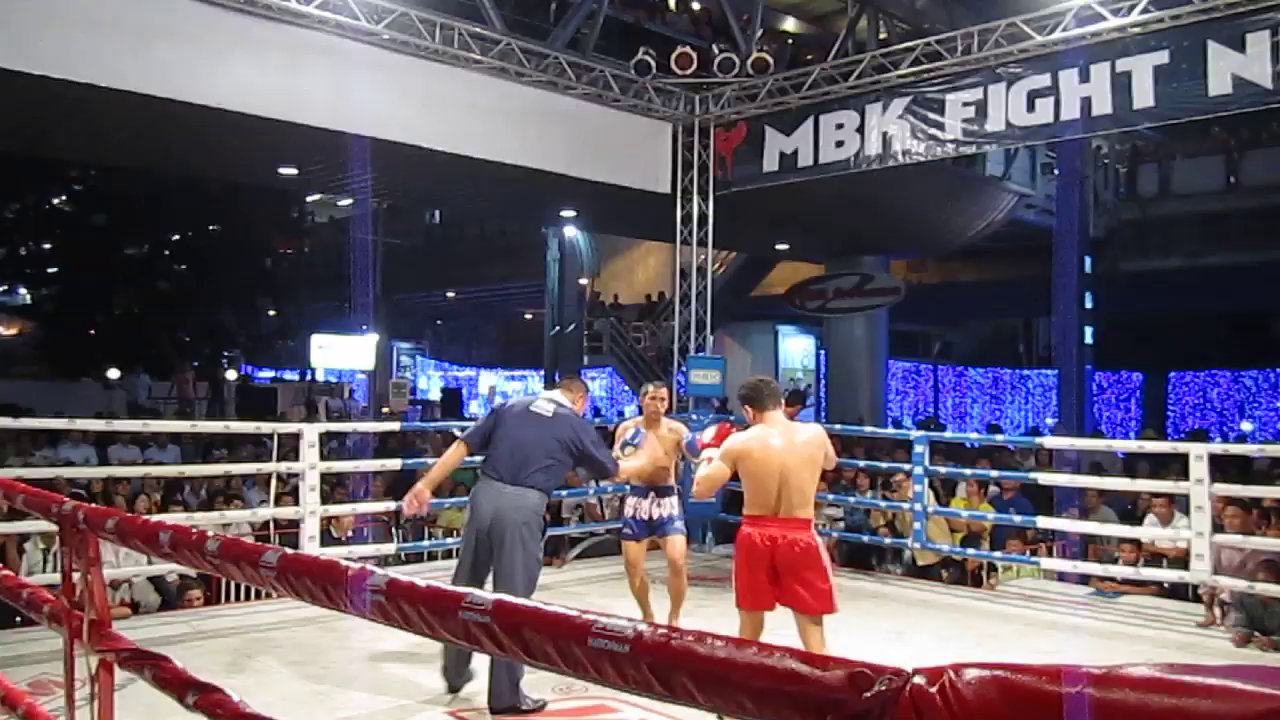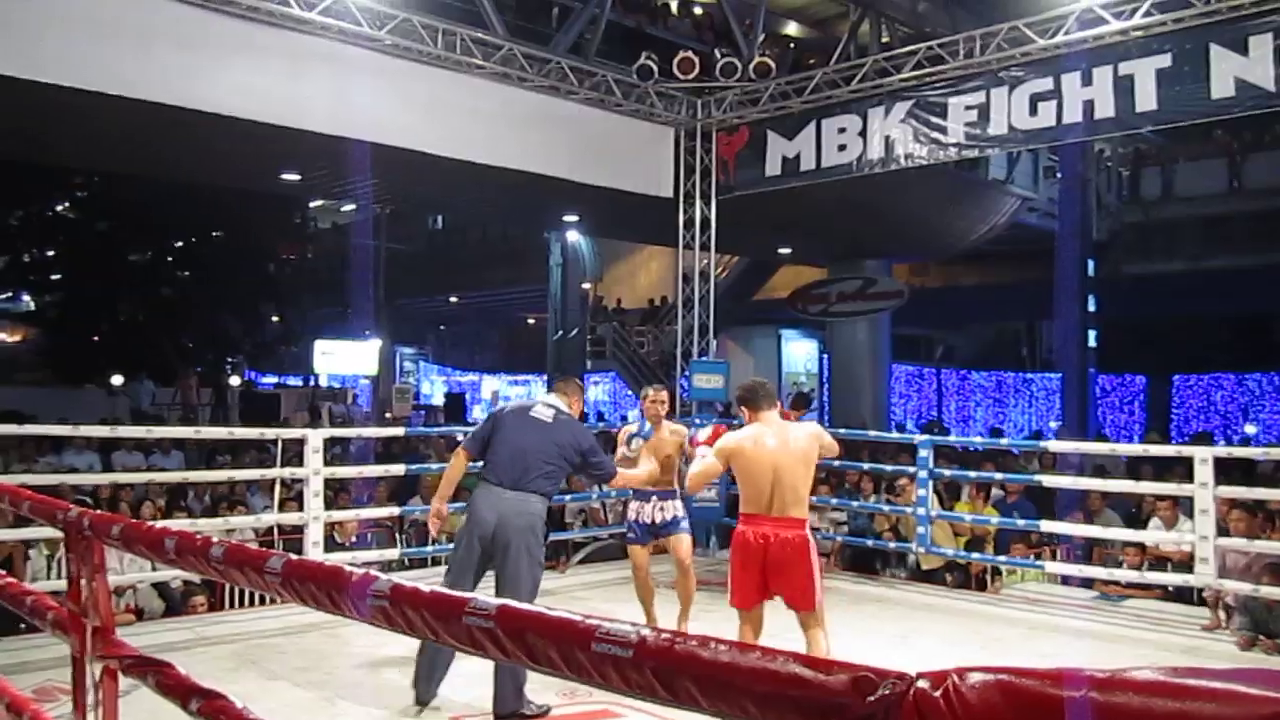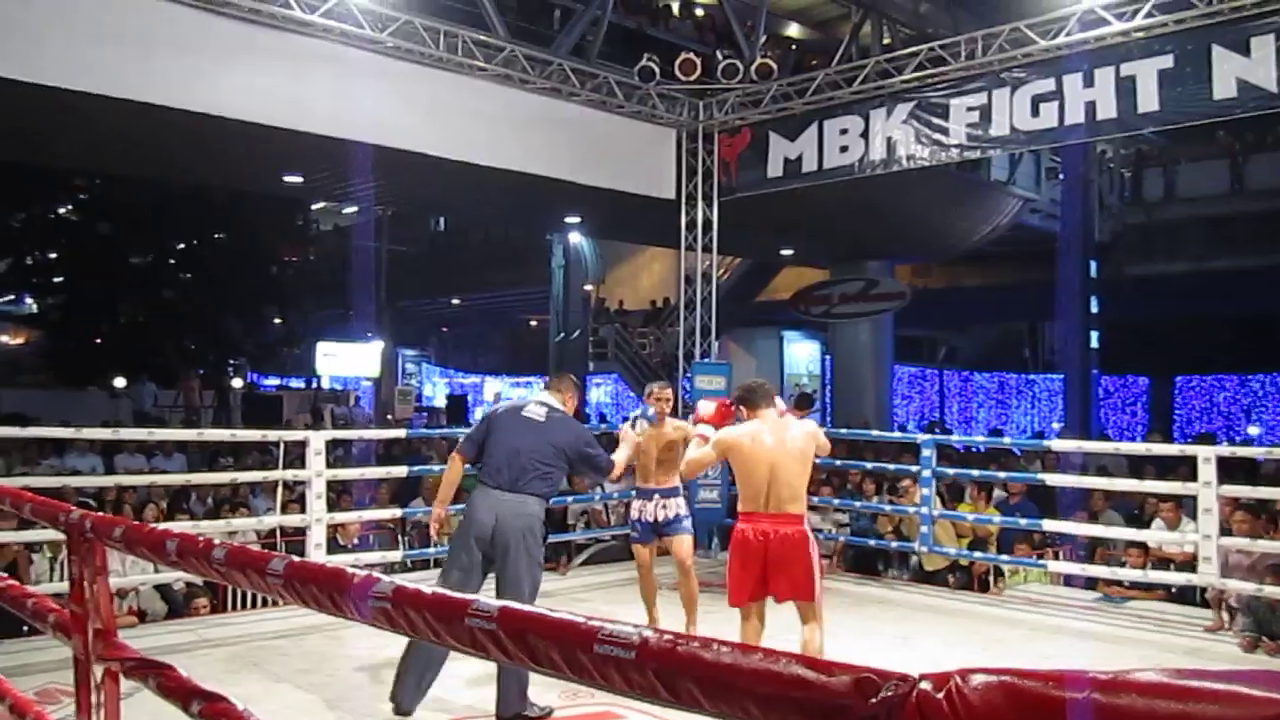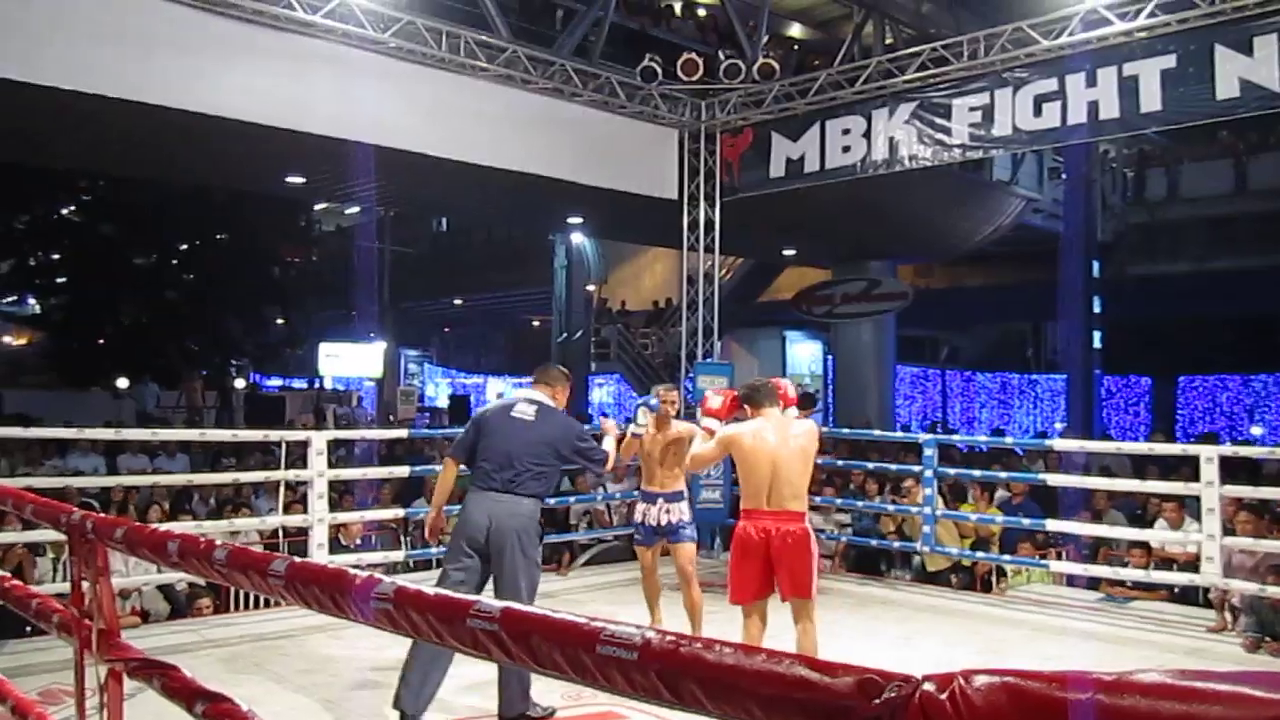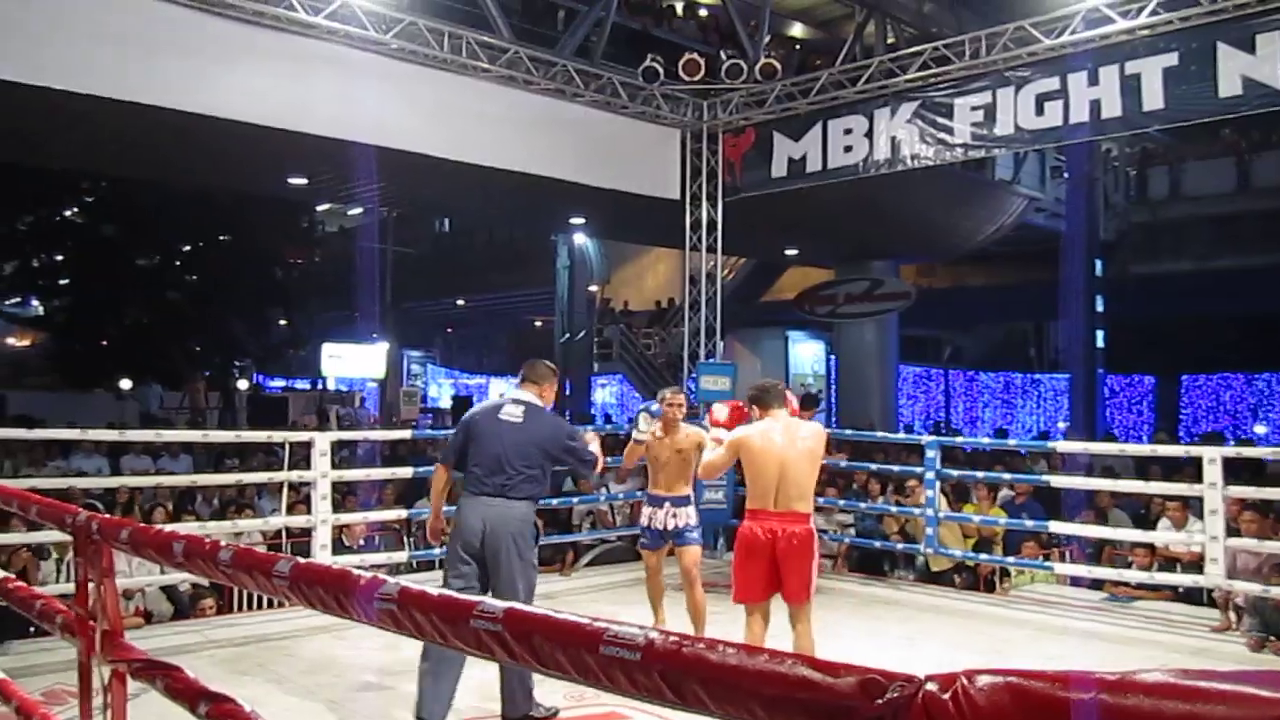
dt=0.1s
person 1, frame 1
left shoulder: (511, 408)
right shoulder: (578, 427)
left elbow: (461, 447)
right elbow: (614, 470)
left wrist: (426, 485)
right wrist: (643, 461)
left hip: (485, 498)
right hip: (523, 509)
left knee: (465, 588)
left ankle: (455, 674)
right ankle: (505, 696)
person 1, frame 2
left shoulder: (507, 412)
right shoulder: (575, 433)
left elbow: (463, 454)
right elbow: (613, 477)
left wrist: (440, 500)
right wrist: (647, 471)
left hip: (484, 502)
right hip: (524, 513)
left knee: (454, 595)
left ankle: (425, 686)
person 1, frame 3
left shoulder: (501, 412)
right shoulder: (573, 432)
left elbow: (459, 457)
right elbow: (610, 470)
left wrist: (441, 504)
right wrist: (628, 445)
left hip: (481, 506)
right hip: (523, 516)
person 1, frame 4
left shoulder: (490, 412)
right shoulder: (564, 427)
left elbow: (452, 461)
right elbow: (605, 462)
left wrist: (436, 509)
right wrist: (611, 434)
left hip: (476, 508)
right hip: (518, 517)
person 1, frame 5
left shoulder: (477, 414)
right shoulder: (553, 427)
left elbow: (444, 468)
right elbow: (594, 465)
left wrist: (435, 514)
right wrist: (592, 441)
left hip: (469, 514)
right hip: (513, 520)
person 2, frame 1
left shoulder: (739, 443)
right shoulder: (815, 435)
left elbow: (701, 490)
right elbow: (830, 463)
left wrist: (708, 454)
left hip: (756, 536)
right hip: (799, 537)
left knee: (751, 627)
right knee: (812, 631)
person 2, frame 2
left shoulder: (733, 441)
right shoulder: (810, 432)
left elbow: (692, 484)
right elbow: (834, 450)
left wrist: (703, 451)
left hip: (750, 535)
right hip: (793, 536)
left knee: (749, 627)
right knee: (814, 626)
person 2, frame 3
left shoulder: (732, 436)
right shoulder: (807, 430)
left elbow: (688, 469)
right elbow: (825, 449)
left wrist: (701, 430)
left hip: (749, 531)
right hip: (792, 532)
left knee: (751, 621)
right knee: (811, 619)
person 2, frame 4
left shoulder: (736, 433)
right shoulder: (808, 429)
left elbow: (693, 463)
left wrist: (709, 422)
right wrist: (791, 408)
left hip: (751, 529)
right hip: (794, 530)
left knee: (753, 619)
right knee: (804, 618)
person 2, frame 5
left shoulder: (743, 434)
right shoulder: (816, 431)
left elbow: (704, 472)
left wrist: (718, 432)
right wrist: (796, 417)
left hip: (757, 528)
right hip: (799, 530)
left knee: (756, 619)
right knee: (800, 619)
person 3, frame 1
left shoulder: (677, 430)
right shoulder: (627, 428)
right wrist: (624, 450)
left hip: (667, 500)
right hip: (637, 500)
left knee: (677, 563)
right knee: (633, 566)
left ankle: (674, 615)
right ankle: (647, 616)
person 3, frame 2
left shoulder: (679, 432)
right shoulder: (629, 432)
right elbow: (617, 468)
right wrist: (630, 449)
left hip: (670, 503)
right hip: (640, 504)
left knee: (685, 562)
right knee: (639, 570)
left ankle: (683, 618)
right ankle: (651, 620)
person 3, frame 3
left shoulder: (681, 428)
right shoulder: (634, 427)
right wrist: (634, 432)
left hip: (673, 500)
right hip: (643, 501)
left knee: (685, 564)
right knee: (644, 568)
left ankle: (691, 627)
right ankle: (653, 619)
person 3, frame 4
left shoulder: (687, 430)
right shoulder: (639, 427)
right elbow: (622, 459)
right wrist: (638, 428)
left hip: (677, 504)
right hip: (647, 504)
left knee: (687, 572)
right knee: (648, 569)
left ankle: (696, 634)
right ankle: (655, 618)
person 3, frame 5
left shoulder: (694, 434)
right shoulder: (647, 432)
right elbow: (627, 463)
right wrist: (640, 432)
left hip: (684, 509)
right hip: (653, 507)
left knee: (691, 576)
right knee: (652, 571)
left ankle: (700, 637)
right ankle: (659, 618)
